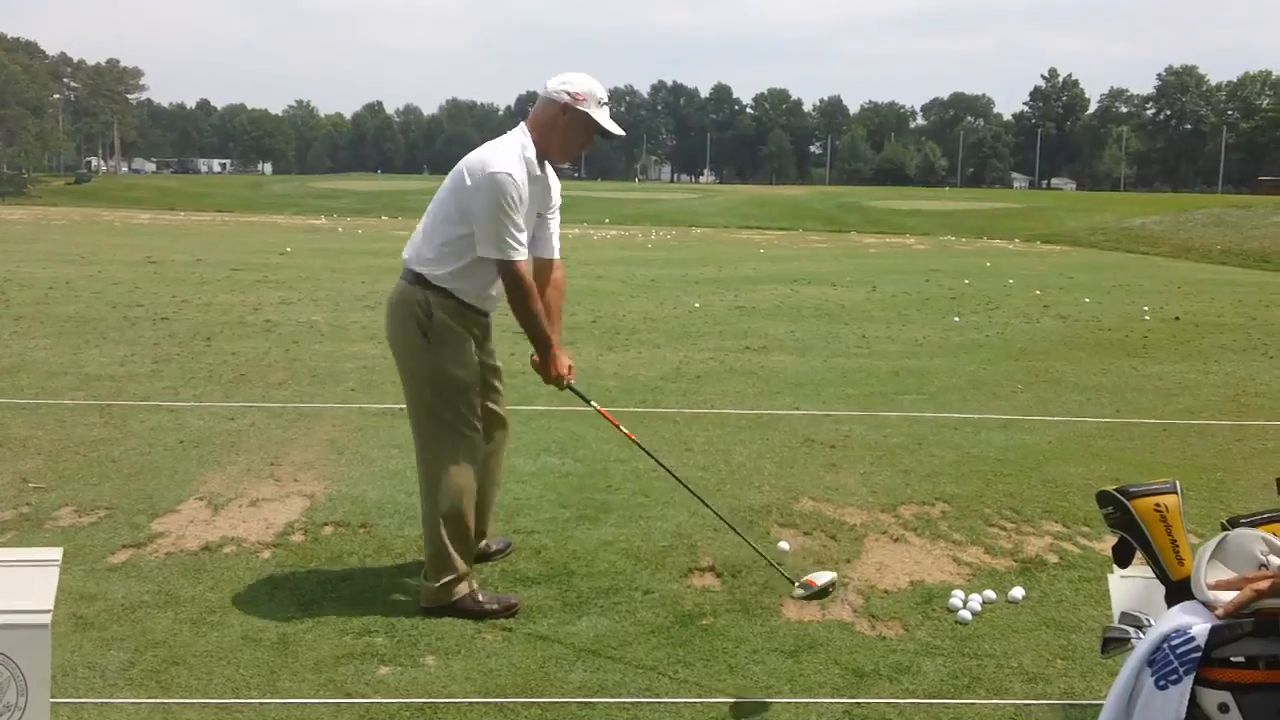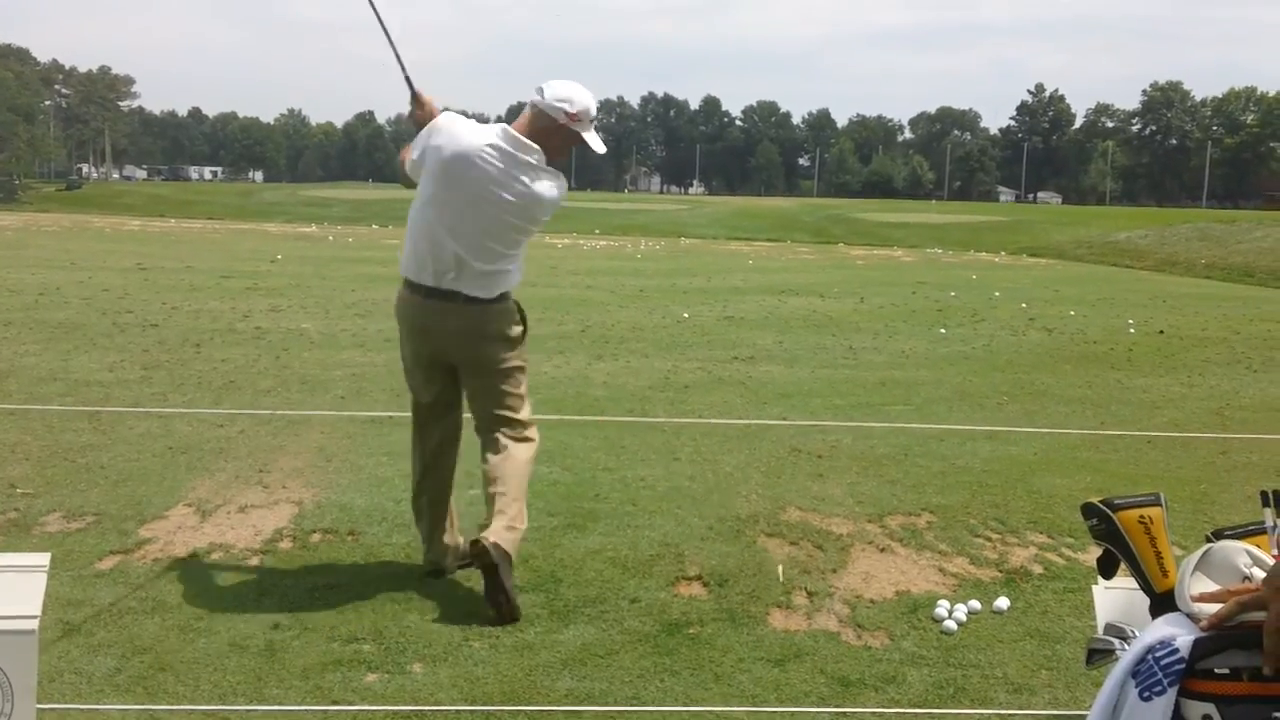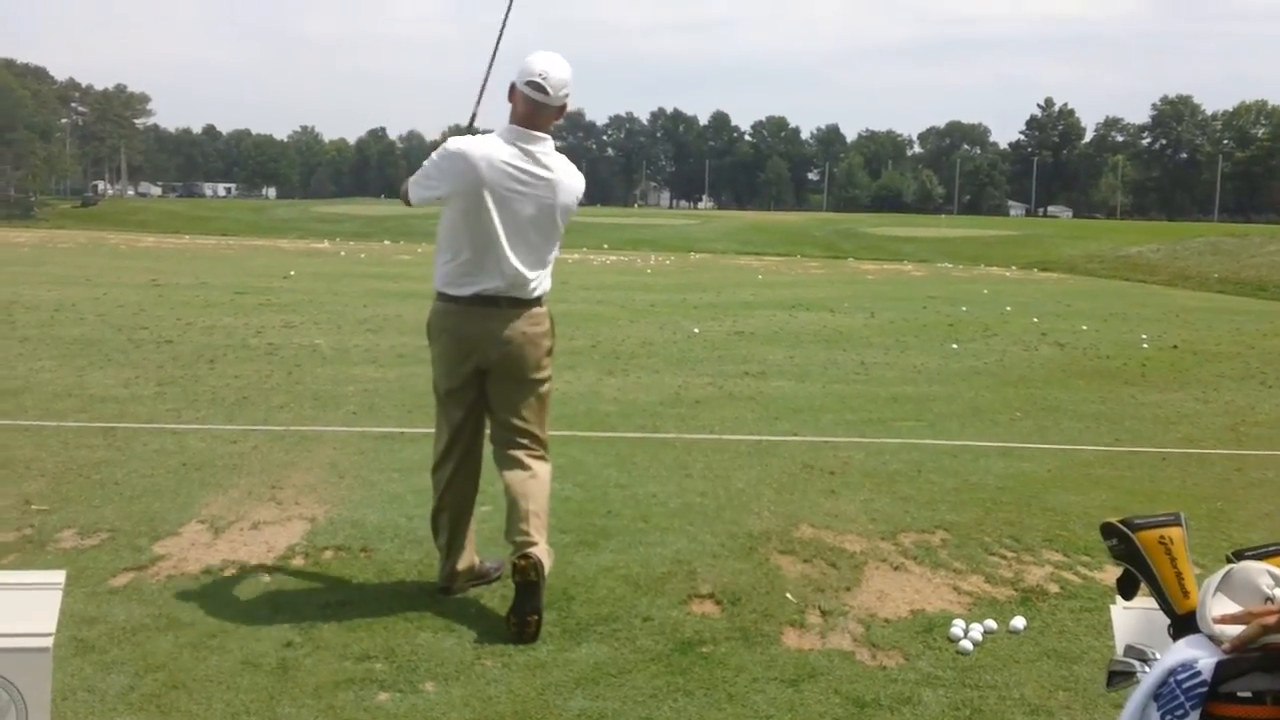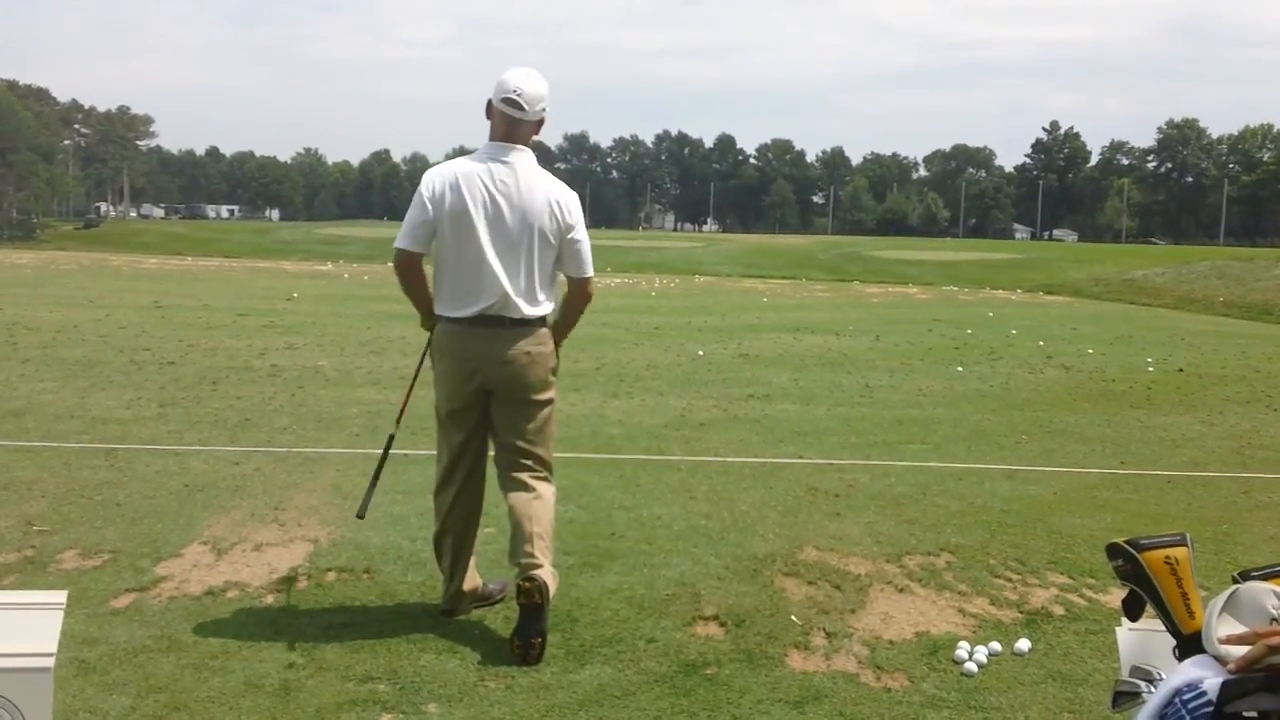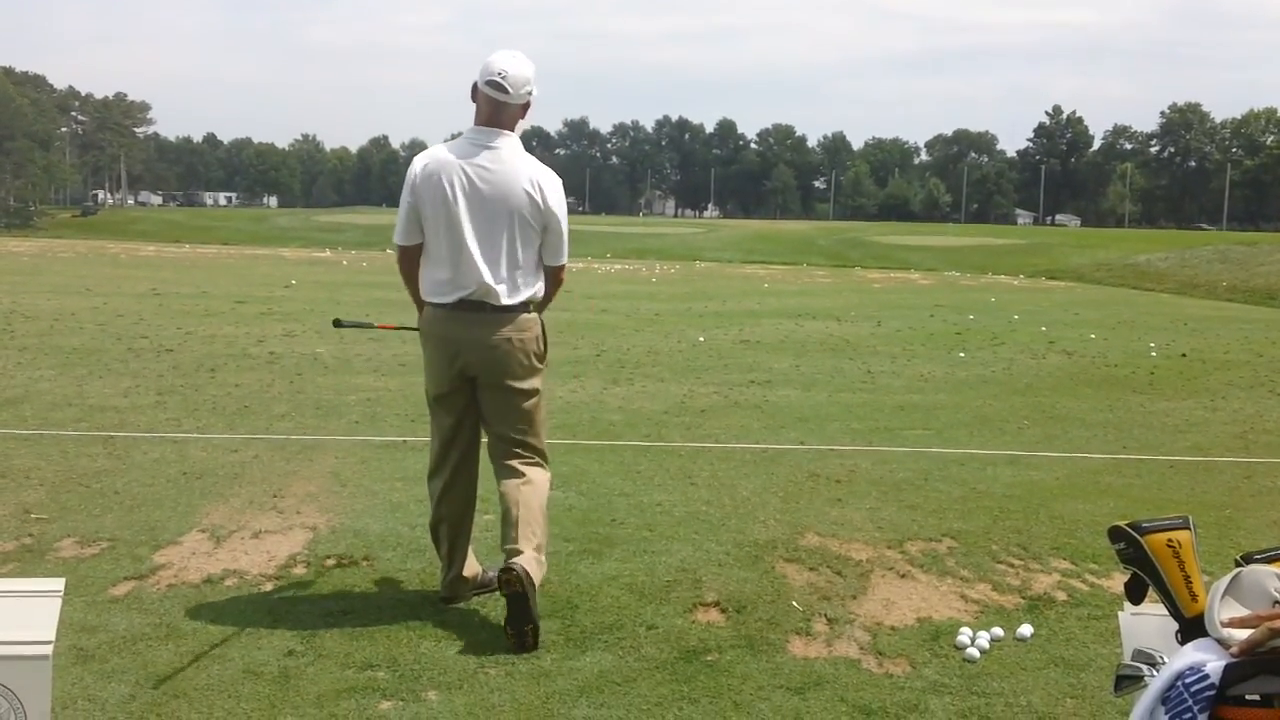
dt=1s
person 1, frame 1
left shoulder: (544, 178)
right shoulder: (502, 171)
left elbow: (548, 267)
right elbow: (511, 273)
left wrist: (551, 340)
right wrist: (549, 349)
left hip: (459, 312)
right hip: (430, 311)
left knee: (486, 428)
right knee: (452, 443)
left ankle: (467, 539)
right ankle: (446, 584)
person 1, frame 2
left shoulder: (447, 132)
right shoulder: (549, 190)
left elbow: (410, 169)
left wrist: (423, 115)
left hip: (416, 306)
right hip: (485, 319)
left knee: (433, 432)
right knee: (511, 433)
left ankle: (441, 545)
right ankle: (499, 543)
person 1, frame 3
left shoulder: (463, 154)
right shoulder: (570, 179)
left elbow: (411, 193)
left hip: (456, 318)
right hip: (522, 324)
left knee: (455, 446)
right knee: (523, 447)
left ankle: (455, 564)
right ankle: (530, 558)
person 1, frame 4
left shoulder: (442, 179)
right shoulder: (559, 195)
left elbow: (405, 260)
right elbow: (581, 288)
left wrist: (431, 316)
right wrist: (553, 338)
left hip: (458, 342)
right hip: (526, 346)
left knee: (457, 471)
right knee: (528, 470)
left ankle: (458, 586)
right ankle: (535, 579)
person 1, frame 5
left shoulder: (427, 167)
right shoulder: (542, 179)
left elbow: (408, 254)
right elbow: (555, 272)
left hip: (445, 328)
right hip: (511, 332)
left knee: (450, 459)
right knee: (522, 458)
left ankle: (458, 573)
right ankle: (521, 567)
